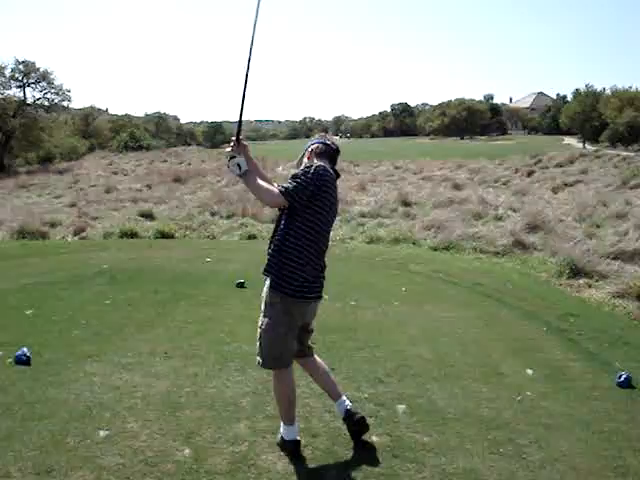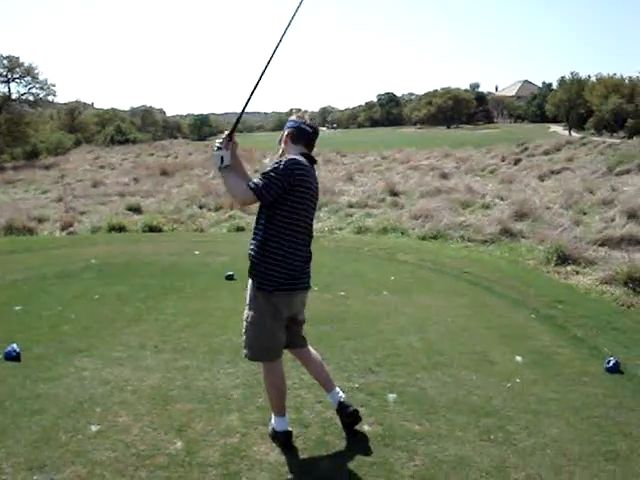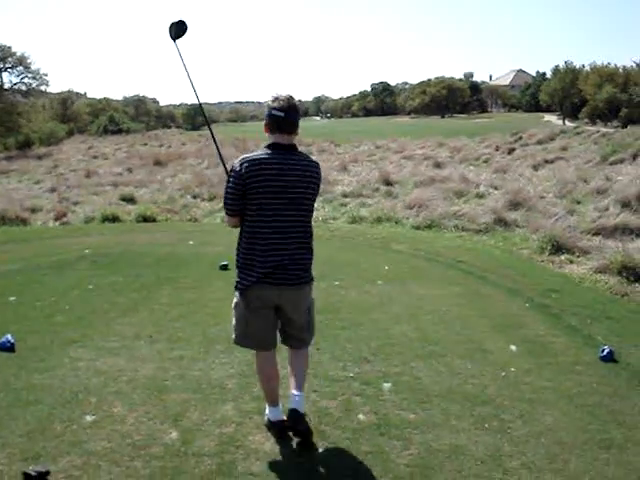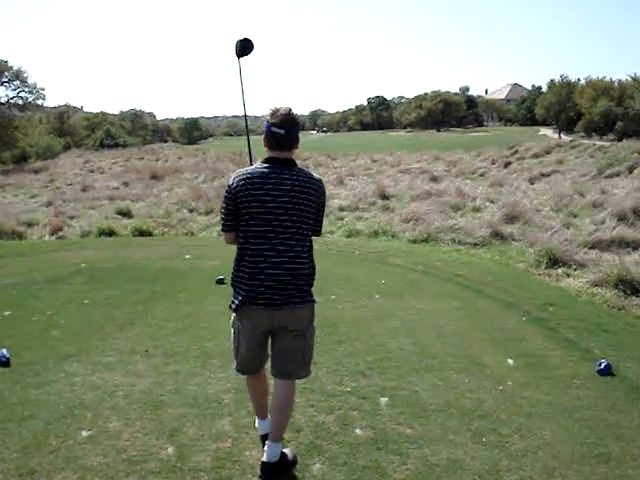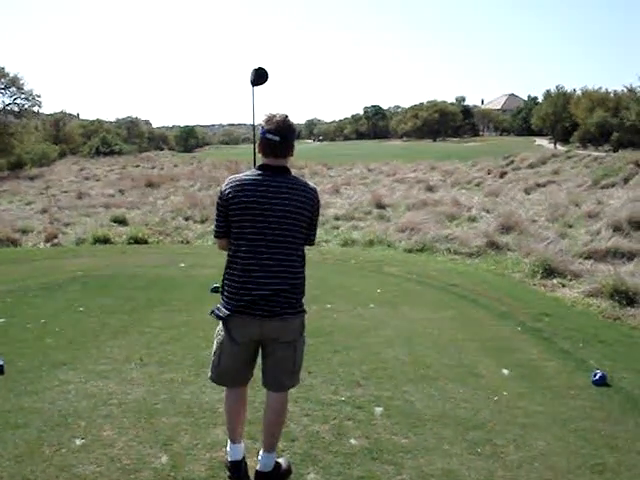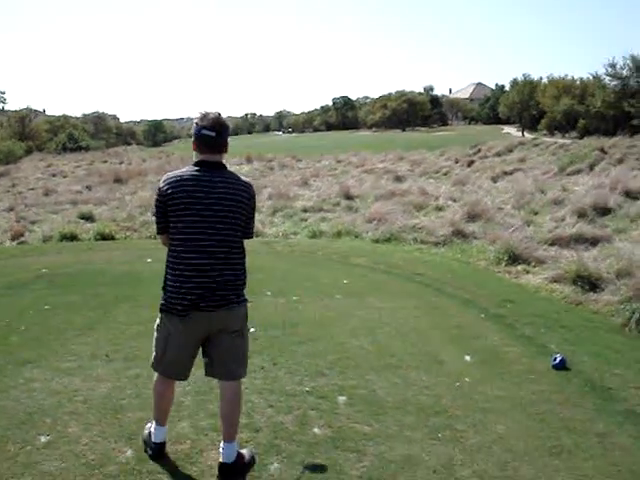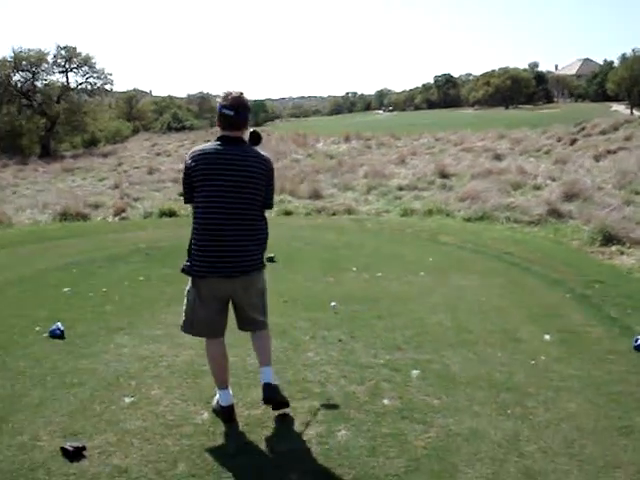
dt=0.5s
person 1, frame 1
left shoulder: (318, 172)
right shoulder: (328, 187)
left elbow: (274, 199)
right elbow: (276, 192)
left wrist: (245, 173)
right wrist: (250, 162)
left hip: (286, 287)
right hip: (306, 289)
left knee: (280, 364)
right knee: (303, 354)
left ankle: (289, 437)
right ankle: (349, 412)
person 1, frame 2
left shoulder: (290, 166)
right shoulder: (306, 172)
left elbow: (244, 196)
right elbow: (257, 190)
left wrist: (225, 165)
right wrist: (235, 160)
left hip: (270, 280)
right hip: (296, 281)
left knee: (270, 357)
right knee: (298, 345)
left ankle: (280, 428)
right ankle: (341, 402)
person 1, frame 3
left shoulder: (245, 166)
right shoulder: (311, 168)
left elbow: (232, 220)
left hip: (255, 275)
right hip: (297, 275)
left knee: (264, 349)
right knee: (298, 343)
left ankle: (274, 415)
right ankle: (297, 406)
person 1, frame 4
left shoulder: (240, 180)
right shoulder: (314, 185)
left elbow: (229, 236)
left hip: (250, 294)
right hip: (295, 297)
left knee: (253, 368)
right knee: (285, 377)
left ankle: (264, 426)
person 1, frame 5
left shoulder: (233, 187)
right shoulder: (308, 194)
left elbow: (222, 243)
right elbow: (305, 243)
left hip: (239, 304)
right hip: (286, 308)
left knee: (235, 385)
right knee: (277, 389)
person 1, frame 6
left shoulder: (171, 183)
right shoulder: (244, 189)
left elbow: (165, 238)
right elbow: (243, 237)
left hip: (181, 299)
right hip: (228, 300)
left knee: (167, 374)
right knee: (229, 380)
left ankle: (158, 435)
person 1, frame 7
left shoulder: (196, 158)
right shoulder: (262, 163)
left elbow: (193, 205)
right elbow: (264, 208)
left hip: (208, 263)
right hip: (249, 262)
left knee: (213, 335)
right knee: (257, 323)
left ankle: (224, 400)
right ankle: (268, 382)
